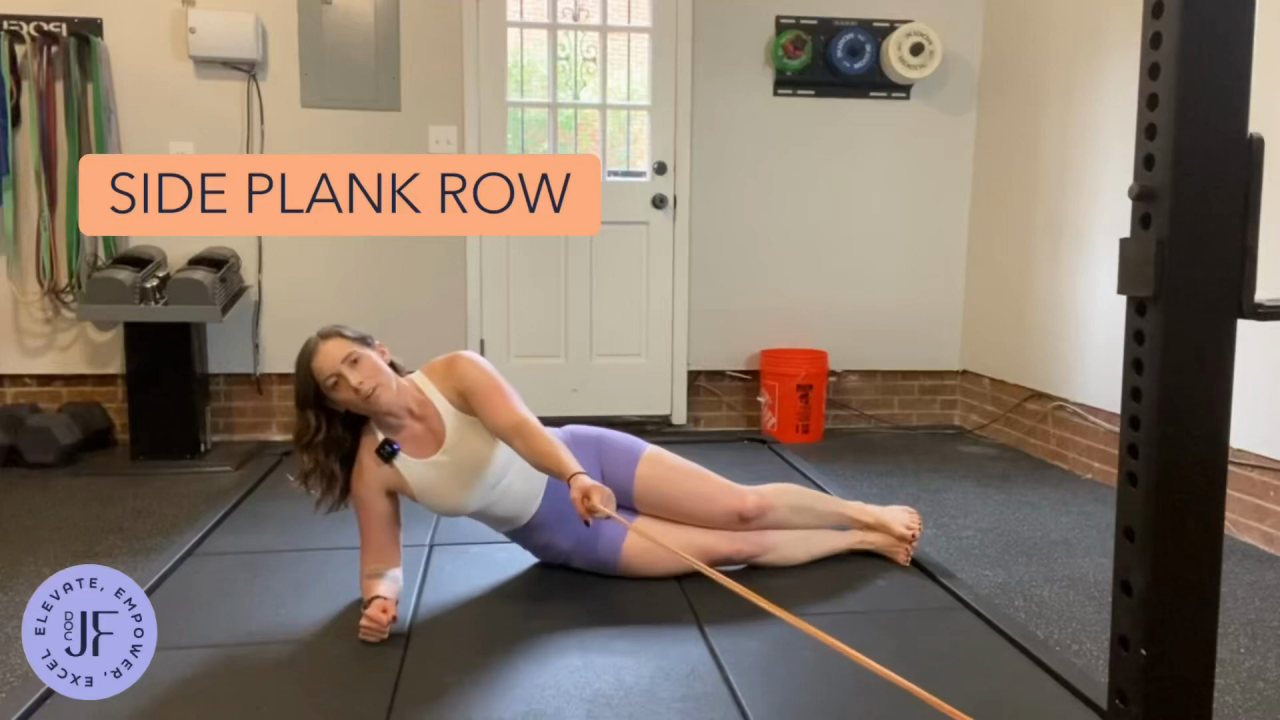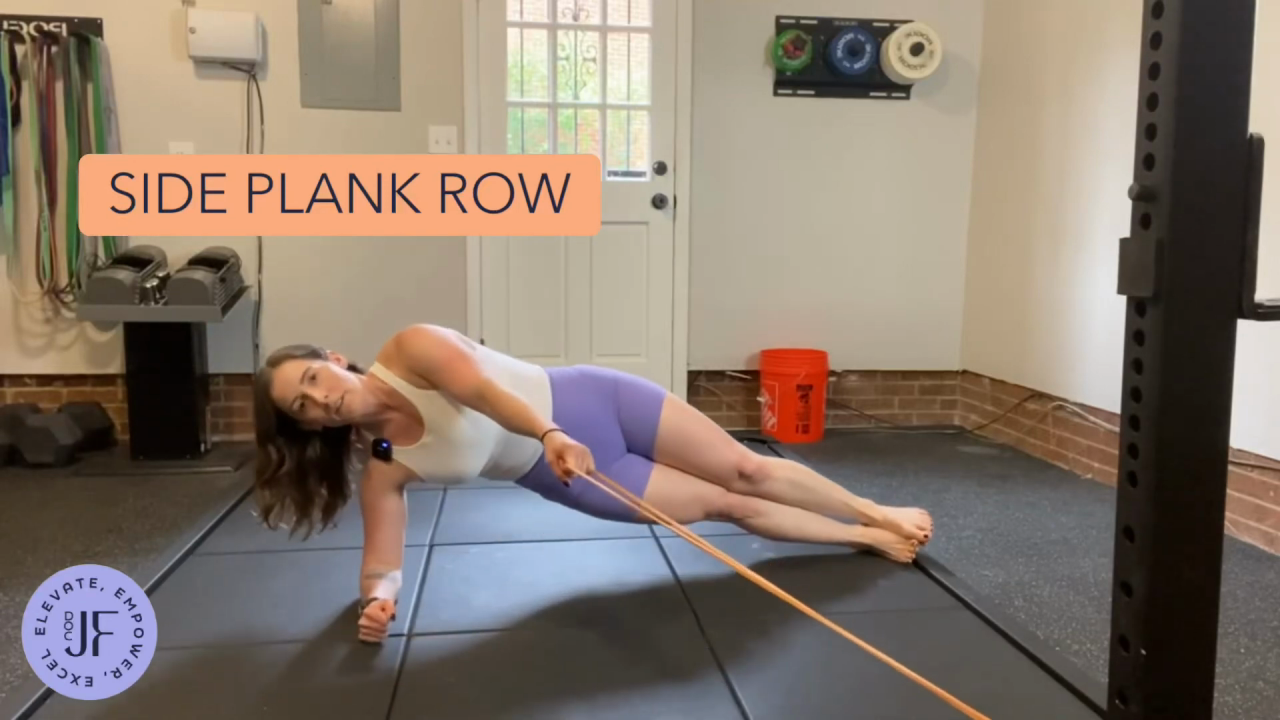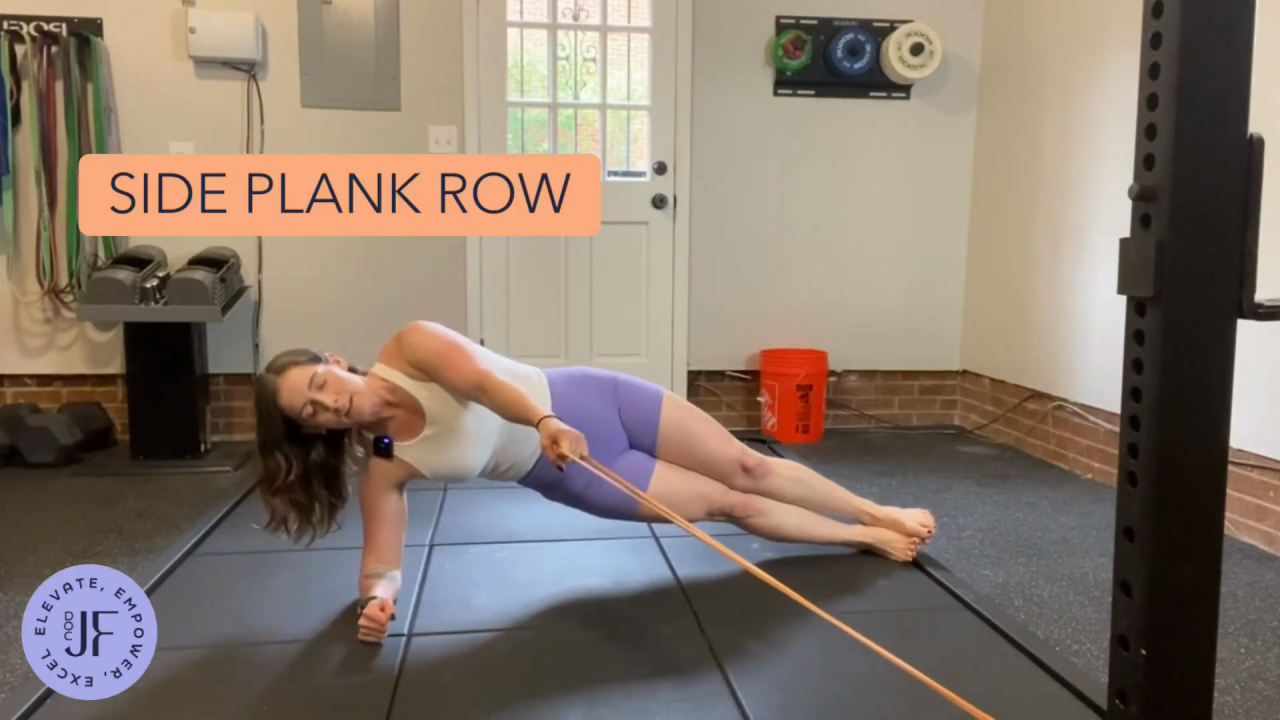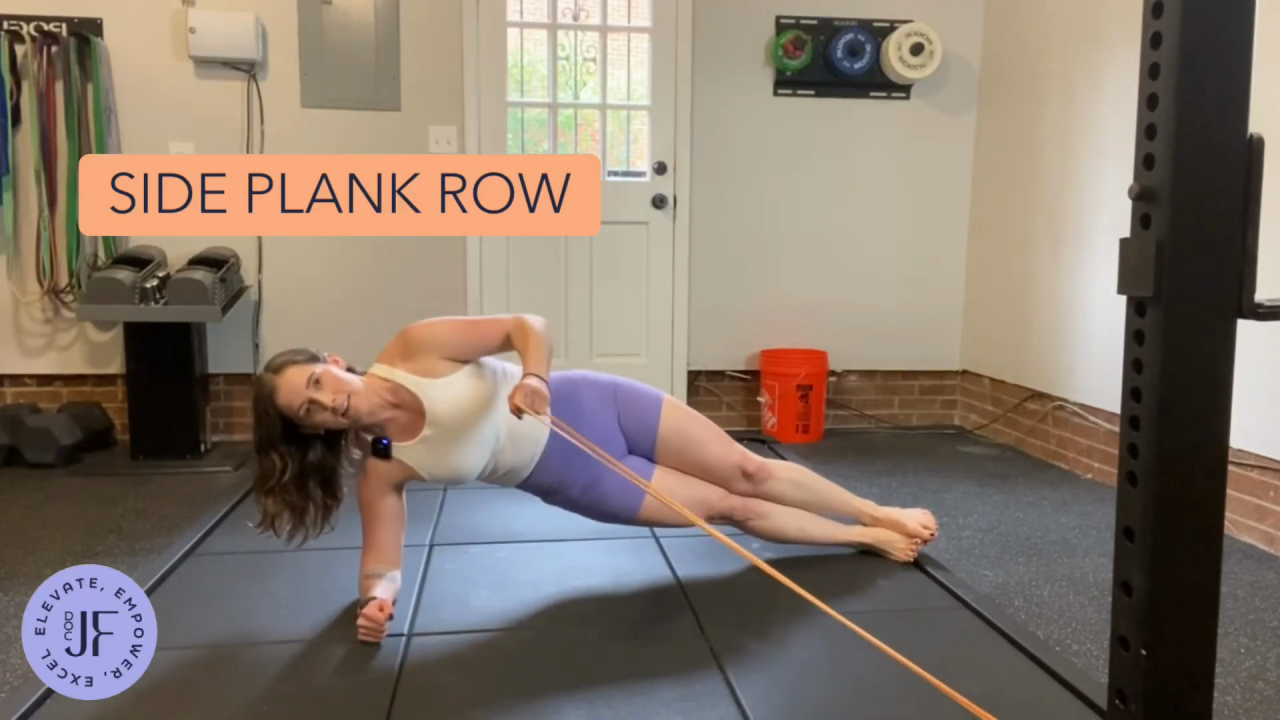
dt=1s
person 1, frame 1
left shoulder: (455, 373)
right shoulder: (373, 469)
left elbow: (520, 426)
right elbow: (380, 566)
left wrist: (572, 477)
right wrist: (380, 600)
left hip: (586, 459)
right hip: (565, 541)
left knee: (745, 509)
right knee: (734, 549)
left ankle: (867, 513)
right ankle: (865, 543)
person 1, frame 2
left shoulder: (411, 349)
right shoulder: (382, 468)
left elbow: (483, 389)
right elbow: (381, 564)
left wrist: (549, 432)
right wrist: (378, 599)
left hip: (590, 406)
right hip: (574, 478)
left knee: (747, 471)
right knee: (724, 506)
left ankle: (875, 512)
right ankle: (869, 539)
person 1, frame 3
left shoulder: (411, 346)
right shoulder: (383, 469)
left elbow: (482, 380)
right elbow: (380, 563)
left wrist: (545, 421)
right wrist: (377, 600)
left hip: (588, 404)
right hip: (576, 476)
left knee: (748, 468)
right knee: (728, 505)
left ankle: (878, 513)
right ankle: (870, 540)
person 1, frame 4
left shoulder: (416, 347)
right shoulder: (380, 470)
left elbow: (528, 325)
right elbow: (381, 563)
left wrist: (534, 376)
right wrist: (377, 600)
left hip: (593, 408)
right hip: (573, 480)
left knee: (748, 471)
right knee: (729, 509)
left ankle: (878, 513)
right ankle: (870, 540)
